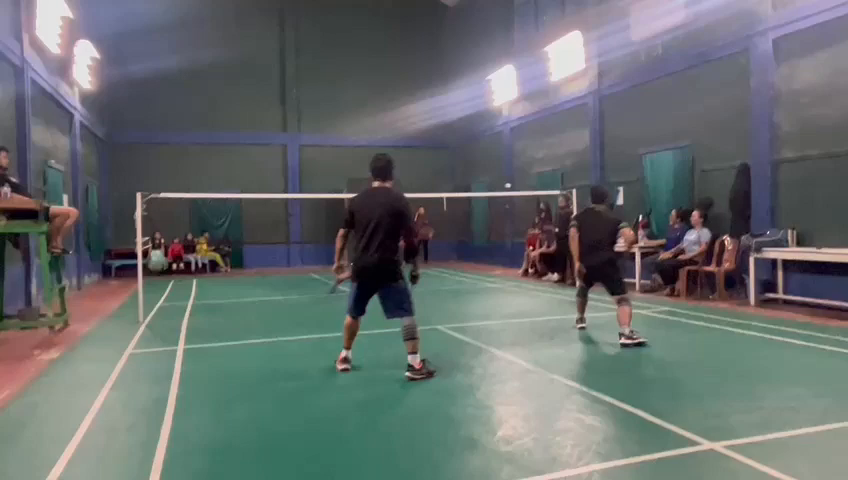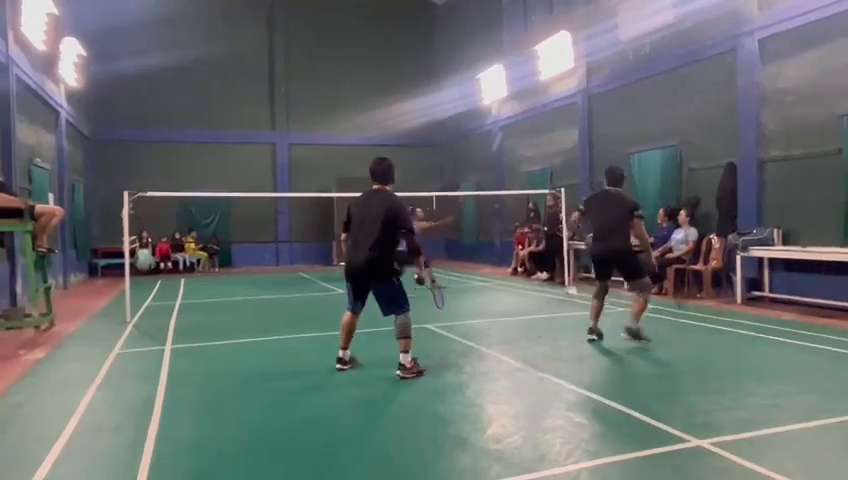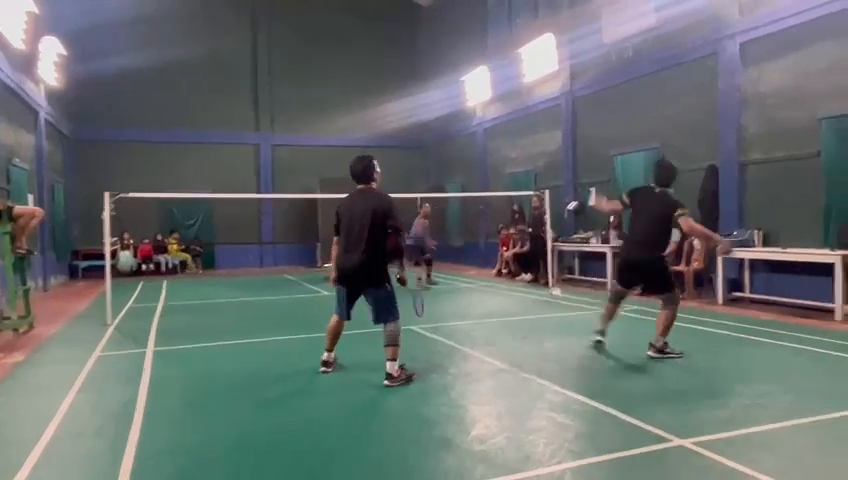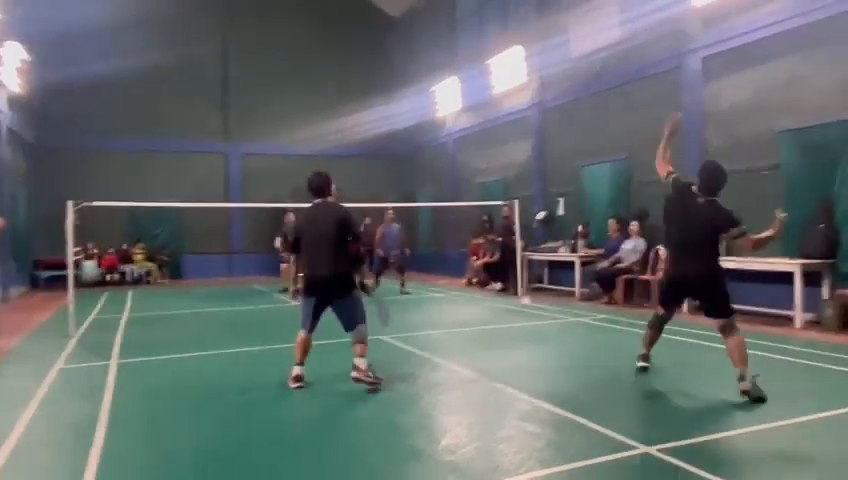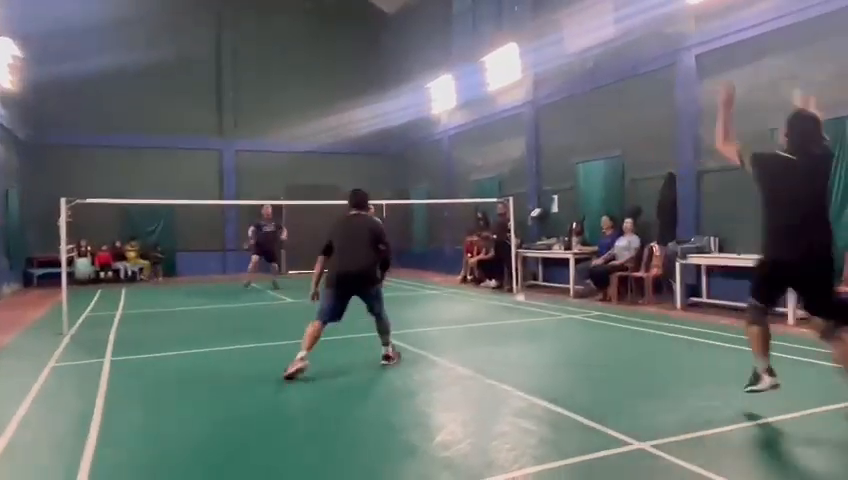
dt=0.4s
person 1, frame 1
left shoulder: (580, 217)
right shoulder: (613, 219)
left elbow: (573, 237)
right elbow: (630, 237)
left wrist: (577, 262)
left hip: (587, 263)
right hip: (607, 262)
left knee: (582, 289)
right knee: (623, 300)
left ankle: (580, 319)
right ankle: (626, 333)
person 1, frame 2
left shoulder: (592, 200)
right shoulder: (630, 203)
left elbow: (574, 219)
right elbow: (640, 233)
left hip: (597, 250)
right hip: (620, 250)
left knee: (601, 288)
right knee: (643, 286)
left ankle: (593, 329)
right ankle: (633, 327)
person 1, frame 3
left shoulder: (637, 194)
right shoulder: (672, 203)
left elbow: (611, 208)
right elbow: (689, 227)
left wrist: (600, 204)
right wrist: (716, 239)
left hip: (628, 255)
right hip: (652, 259)
left knee: (617, 294)
right knee: (671, 300)
left ankle: (601, 331)
right ankle: (658, 345)
person 1, frame 4
left shoulder: (680, 192)
right shoulder: (721, 215)
left elbow: (662, 164)
right elbow: (750, 244)
left wrist: (669, 133)
right wrist: (774, 231)
left hip: (677, 272)
right hip: (707, 275)
left knee: (660, 315)
right knee: (728, 328)
left ankle: (644, 356)
right ankle: (746, 379)
person 1, frame 5
left shoulder: (768, 163)
right shoulder: (821, 158)
left elbow: (724, 146)
right elbow: (815, 127)
left wrist: (725, 106)
right wrist: (808, 107)
left hip: (779, 258)
right hip: (818, 257)
left knee: (756, 312)
left ankle: (763, 371)
person 2, frame 1
left shoulder: (358, 200)
right shoulder: (398, 201)
left elbow: (343, 234)
right elbow: (409, 239)
left wrist: (338, 260)
right wrist: (414, 267)
left hip: (361, 268)
right hip: (387, 268)
left knee: (354, 313)
right knee: (406, 313)
left ankle: (344, 357)
right ankle: (414, 364)
person 2, frame 2
left shoulder: (356, 203)
right shoulder: (395, 203)
left elbow: (344, 238)
right elbow: (409, 240)
right wrist: (419, 267)
left hip: (354, 267)
right hip: (379, 266)
left knee: (353, 311)
right knee: (401, 311)
left ankle: (343, 356)
right ankle: (406, 363)
person 2, frame 3
left shoulder: (344, 204)
right shoulder: (383, 201)
left elbow: (337, 241)
right elbow: (394, 240)
left wrist: (336, 269)
right wrist: (401, 269)
left hip: (346, 269)
right hip: (373, 270)
left knee: (340, 315)
right knee: (390, 318)
left ankle: (327, 358)
right ankle: (393, 370)
person 2, frame 4
left shoulder: (302, 219)
right shoulder: (341, 213)
left elbow: (296, 256)
right elbow: (356, 248)
right wrist: (361, 275)
left hip: (313, 280)
right hip: (340, 278)
left knee: (307, 328)
right knee: (357, 323)
left ankle: (297, 373)
right ankle: (360, 367)
person 2, frame 5
left shoulder: (338, 226)
right shoulder: (374, 225)
left elbow: (322, 259)
right elbow: (385, 253)
left wrist: (314, 287)
right wrist: (382, 273)
left hip: (339, 276)
right hip: (366, 276)
left knee: (320, 320)
right knee: (379, 313)
left ankle: (300, 359)
right ankle: (388, 353)
